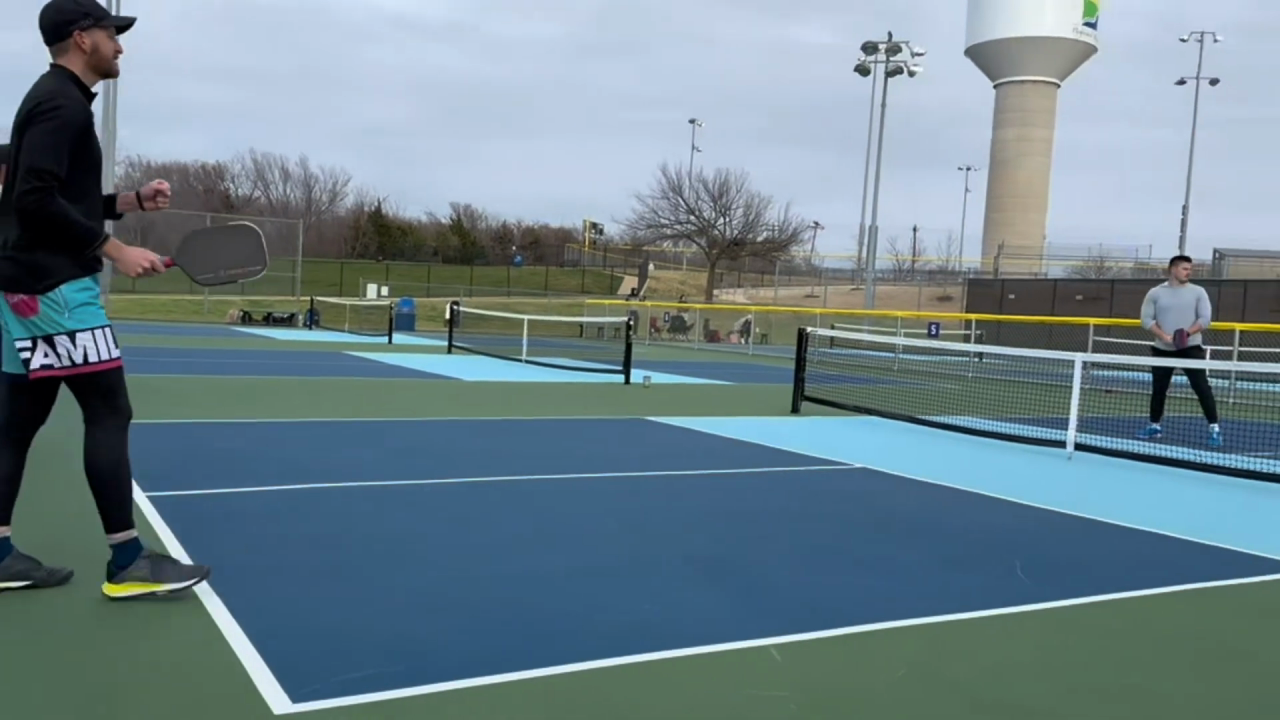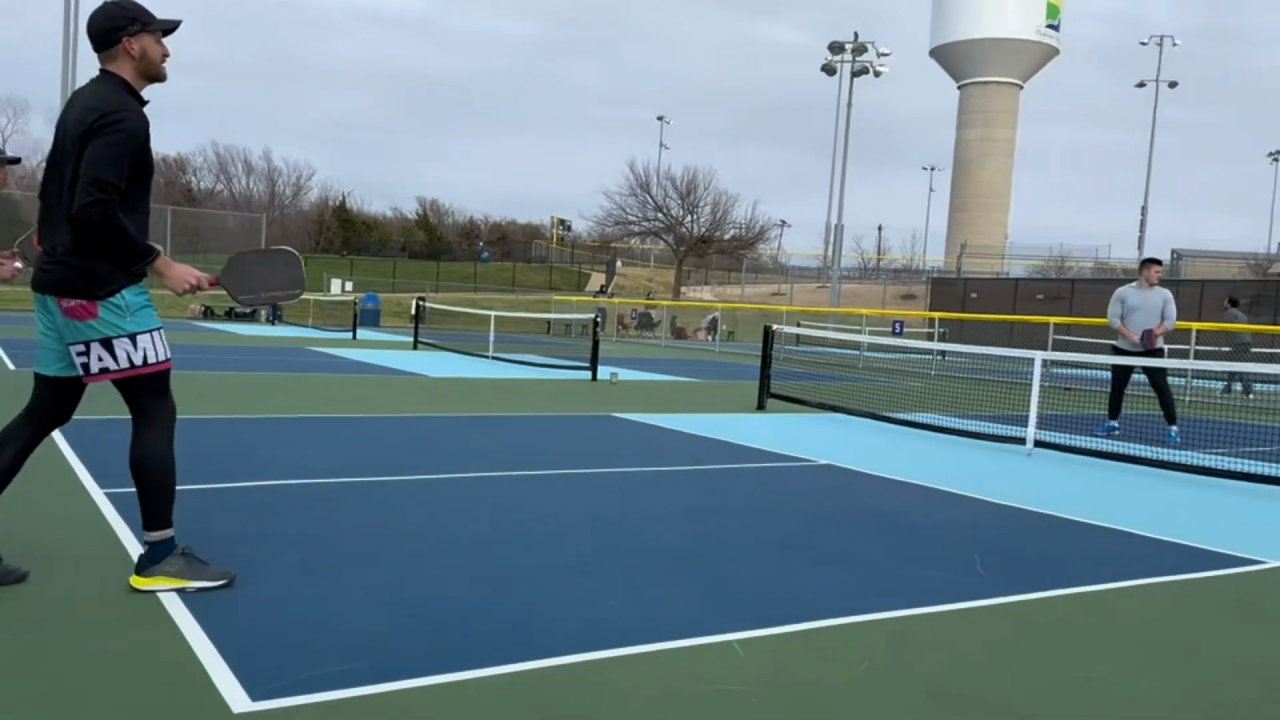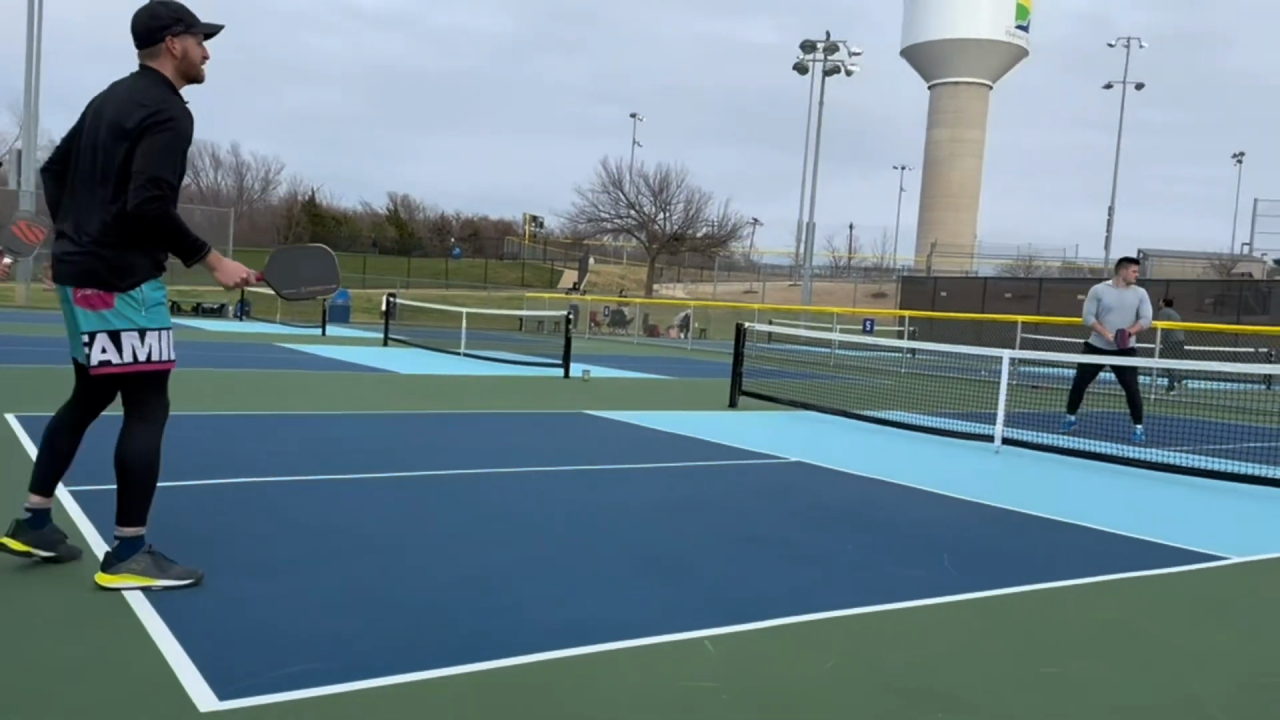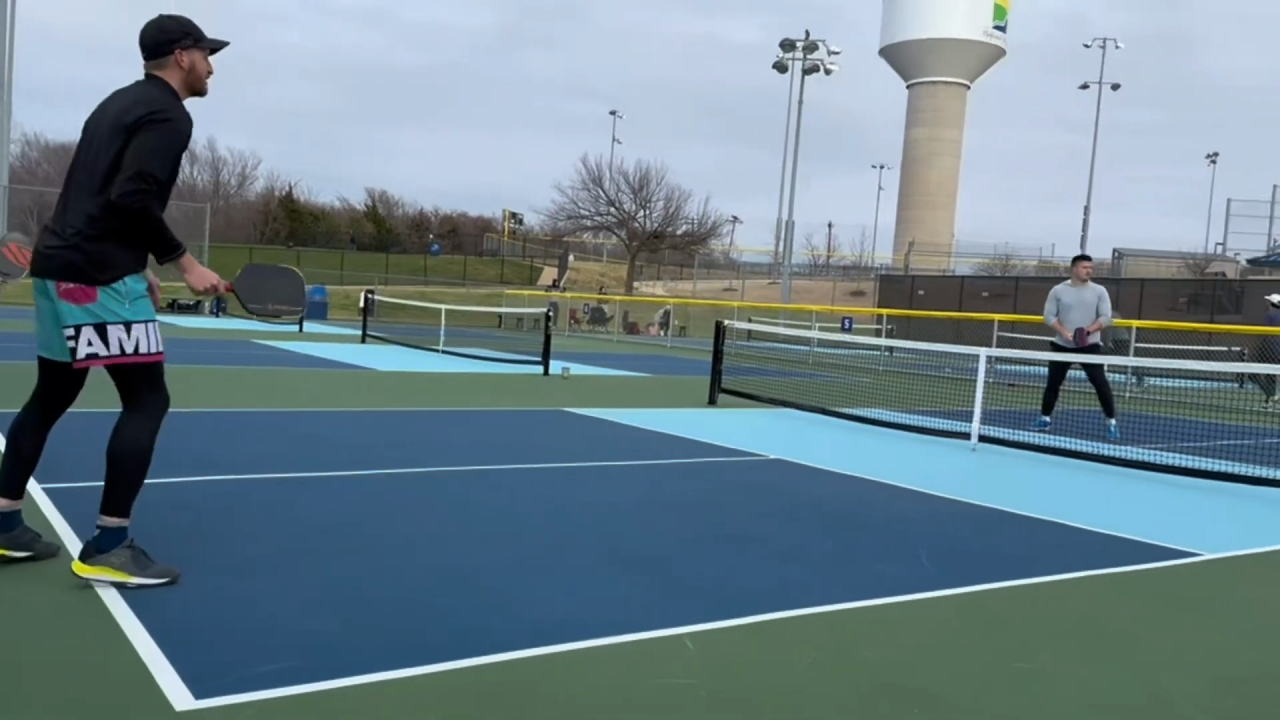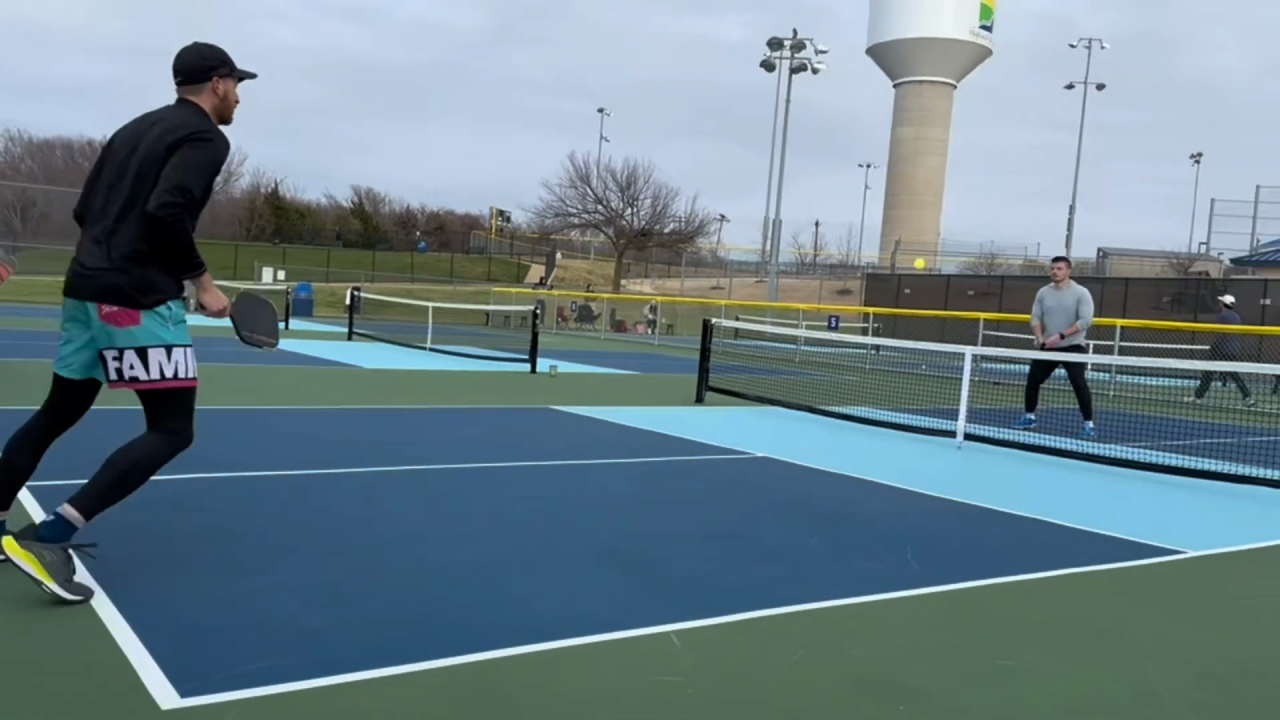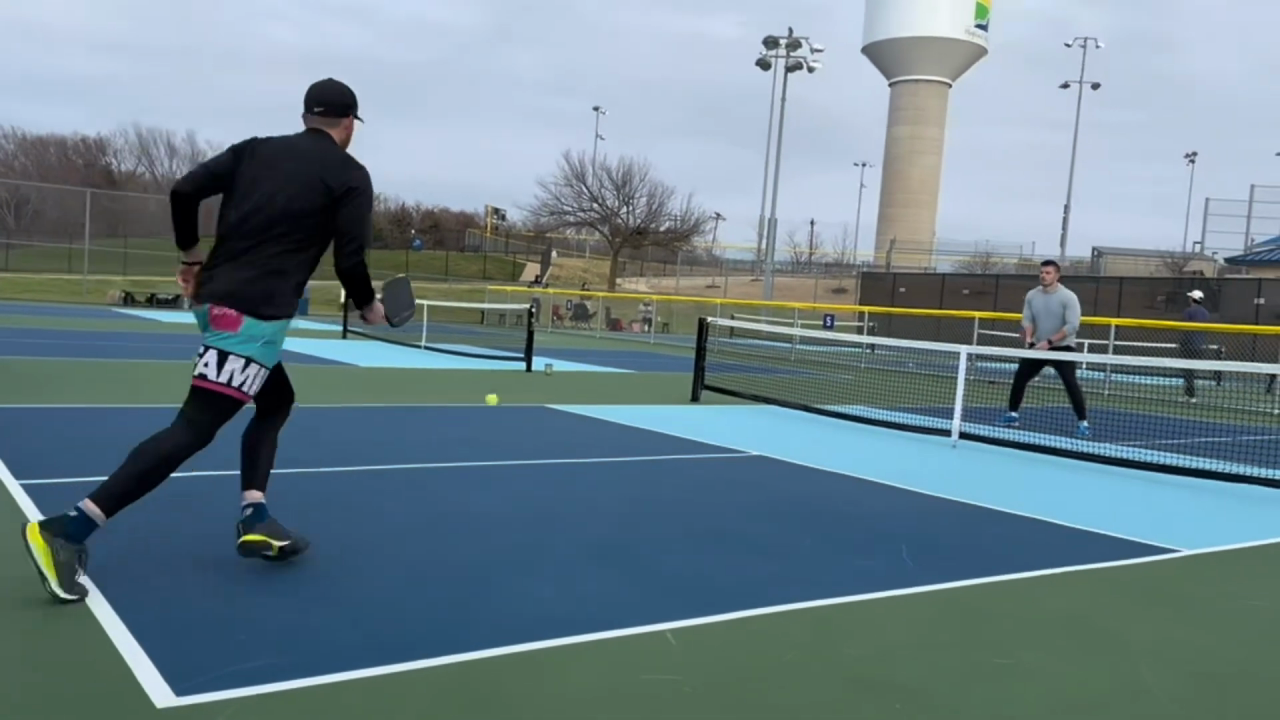
dt=0.3s
person 1, frame 1
left shoulder: (55, 100)
right shoulder: (61, 102)
left wrist: (131, 200)
right wrist: (114, 250)
right hip: (54, 283)
right knee: (110, 413)
right ankle: (128, 561)
person 1, frame 2
left shoulder: (87, 103)
right shoulder: (120, 113)
left elbow: (69, 196)
right elbow: (94, 209)
right wrist: (159, 264)
left hip: (61, 281)
right hip: (104, 288)
right knee: (155, 413)
right ankle: (159, 556)
person 1, frame 3
left shoulder: (109, 99)
right shoulder: (167, 112)
left elbow: (54, 172)
right elbow: (148, 206)
right wrist: (211, 260)
left hip: (80, 270)
right hip: (122, 278)
left knee: (90, 396)
right knee: (148, 409)
right ankle: (127, 555)
person 1, frame 4
left shoulder: (118, 104)
right shoulder: (169, 114)
right elbow: (131, 199)
left wrist: (136, 266)
right wrist: (185, 262)
left hip: (57, 264)
right hip: (98, 274)
left knee: (50, 398)
right knee: (146, 404)
right ankle: (110, 545)
person 1, frame 5
left shoulder: (135, 129)
right shoulder: (206, 138)
left elbow: (86, 212)
right elbow: (165, 212)
right wrist: (201, 281)
left hip: (87, 286)
right hip: (138, 298)
left knee: (58, 412)
right knee: (170, 431)
right ankle: (46, 534)
person 1, frame 6
left shoulder: (253, 150)
right shoulder: (350, 175)
left elbow: (185, 190)
right elbow: (349, 260)
left wrist: (191, 256)
right wrist: (367, 306)
left hip: (215, 298)
right hip: (256, 310)
left knee: (278, 399)
right knee: (193, 427)
left ankle: (254, 517)
right ankle: (67, 529)
person 2, frame 1
left shoulder: (1198, 292)
right shoulder: (1155, 293)
left elbow: (1205, 319)
right elbow: (1146, 320)
left wrist: (1187, 333)
right wrist: (1164, 336)
left hip: (1191, 348)
right hip: (1162, 349)
left knee: (1202, 387)
right knee: (1158, 388)
left ankle: (1214, 428)
right ankle: (1155, 426)
person 2, frame 2
left shoulder: (1164, 295)
right shoulder: (1122, 293)
left elbow: (1170, 321)
right elbow: (1113, 319)
left wrist: (1154, 335)
right wrist: (1131, 336)
left hip: (1152, 350)
right hip: (1124, 349)
left knee: (1162, 388)
right knee: (1117, 387)
left ankle: (1173, 428)
right ankle: (1112, 423)
person 2, frame 3
left shoulder: (1140, 294)
right shoulder: (1098, 290)
left elbow: (1146, 319)
right elbow: (1088, 316)
left wrist: (1128, 333)
right wrist: (1106, 334)
left hip: (1124, 350)
right hip: (1096, 347)
left knee: (1132, 388)
right knee: (1079, 382)
left ankle: (1138, 427)
right ankle: (1070, 418)
person 2, frame 4
left shoulder: (1099, 291)
right shoulder: (1058, 290)
left elbow: (1105, 317)
right elbow: (1049, 316)
left wrist: (1087, 331)
right wrist: (1065, 333)
left hip: (1090, 346)
right hip: (1062, 346)
left knee: (1101, 383)
right knee: (1052, 383)
left ankle: (1111, 422)
right ankle: (1044, 419)
person 2, frame 5
left shoulder: (1081, 293)
right shoulder: (1043, 293)
left elbow: (1085, 321)
right elbow: (1036, 318)
left wrist: (1061, 335)
right wrist: (1039, 337)
left hip: (1073, 347)
right hip: (1049, 345)
left knee: (1079, 383)
right knee: (1033, 379)
left ankle: (1089, 423)
right ankle: (1029, 417)
person 2, frame 6
left shoulder: (1068, 297)
right shoulder: (1032, 296)
left elbow: (1072, 326)
right elbow: (1027, 319)
left wrist: (1049, 342)
right wrist: (1028, 337)
left hip: (1062, 347)
right hip: (1038, 345)
left knee: (1070, 382)
right knee: (1020, 377)
left ankle: (1083, 422)
right ankle: (1012, 415)
